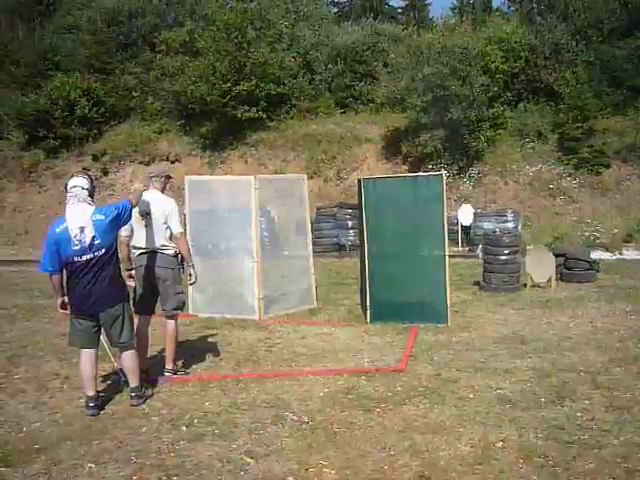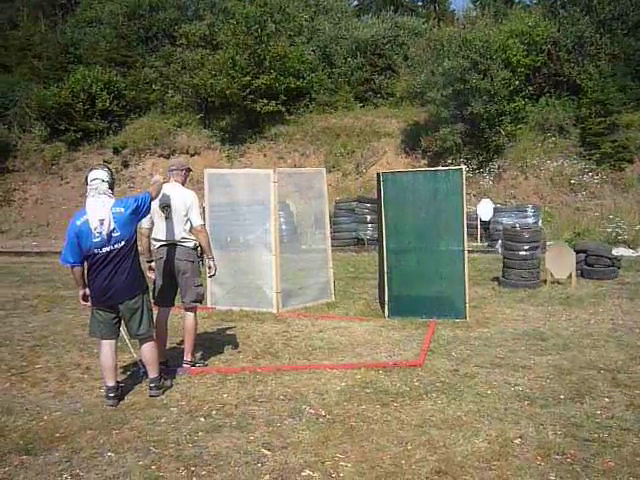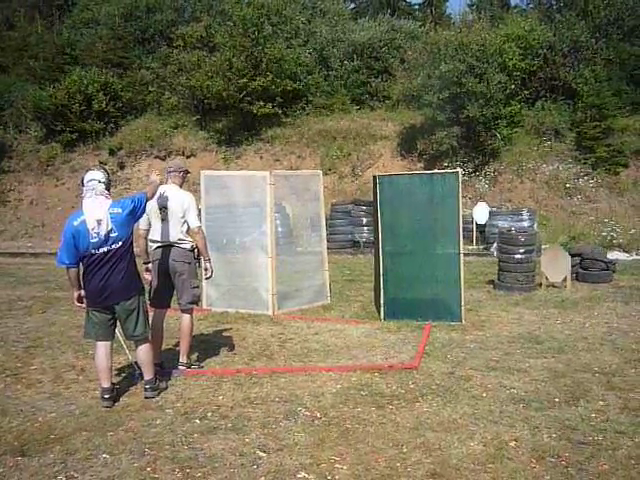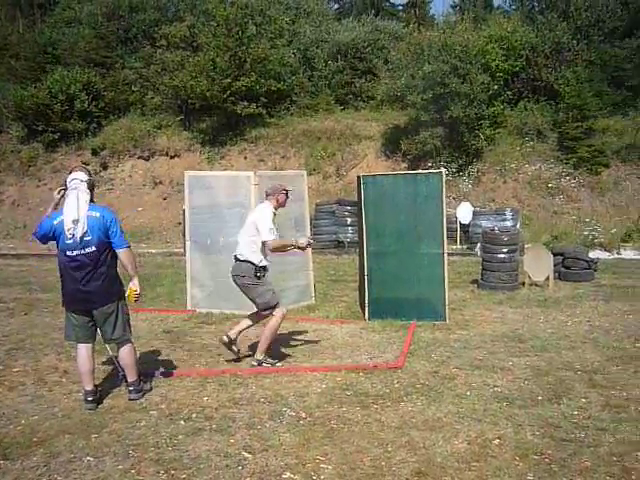
dt=1s
person 1, frame 1
left shoulder: (57, 229)
right shoulder: (107, 216)
left elbow: (54, 271)
right elbow: (131, 203)
left wrist: (60, 296)
right wrist: (138, 190)
left hip: (80, 301)
right hip: (112, 297)
left knee: (87, 349)
right knee: (126, 345)
left ankle: (92, 401)
right ankle: (136, 391)
person 1, frame 2
left shoulder: (77, 221)
right shoulder: (127, 208)
left elbow: (75, 263)
right elbow: (152, 194)
left wrist: (82, 287)
right wrist: (158, 182)
left hip: (101, 292)
right hip: (132, 288)
left knee: (107, 340)
right knee: (145, 336)
left ankle: (112, 391)
right ankle: (155, 382)
person 1, frame 3
left shoulder: (74, 222)
right shoulder: (123, 209)
left elbow: (71, 264)
right elbow: (147, 196)
left wrist: (77, 289)
right wrist: (155, 182)
left hip: (96, 293)
right hip: (128, 290)
left knee: (102, 342)
right knee: (141, 338)
left ankle: (107, 392)
right ankle: (150, 384)
person 1, frame 4
left shoulder: (57, 219)
right shoulder: (104, 214)
left elbow: (39, 233)
right elbow: (122, 249)
left wrist: (53, 205)
right wrist: (134, 278)
left hip: (74, 296)
right hip: (106, 293)
left knee: (83, 344)
right knee: (122, 339)
left ankle: (90, 394)
right ankle: (135, 386)
person 2, frame 1
right shoulder: (167, 203)
left elbow: (124, 240)
right elbow: (178, 236)
left wrist: (128, 268)
right wrist: (190, 265)
left hip: (141, 262)
right hip: (165, 260)
left knee: (143, 317)
right knee: (171, 315)
left ankle: (142, 367)
right ankle: (170, 366)
person 2, frame 2
right shoulder: (188, 195)
left elbow: (144, 233)
right elbow: (199, 229)
left wrist: (149, 260)
right wrist: (210, 257)
left hip: (162, 254)
right hip: (185, 253)
left knee: (163, 309)
right knee: (190, 308)
left ankle: (161, 358)
right ankle: (188, 358)
person 2, frame 3
left shoulder: (150, 198)
right shoulder: (185, 197)
left elbow: (141, 234)
right elbow: (196, 231)
left wrist: (146, 262)
right wrist: (207, 260)
left hip: (159, 256)
right hip: (181, 255)
left knee: (158, 311)
right knee: (186, 310)
left ankle: (156, 360)
right ankle: (184, 360)
person 2, frame 4
left shoulder: (264, 212)
right shoulder: (265, 213)
left elbow: (270, 245)
right elbow: (272, 245)
left wrist: (295, 245)
right wrist: (296, 243)
left hip: (248, 270)
right hip: (248, 271)
left knee: (268, 309)
right knee: (278, 312)
left ankle: (232, 335)
right ankle: (259, 357)
